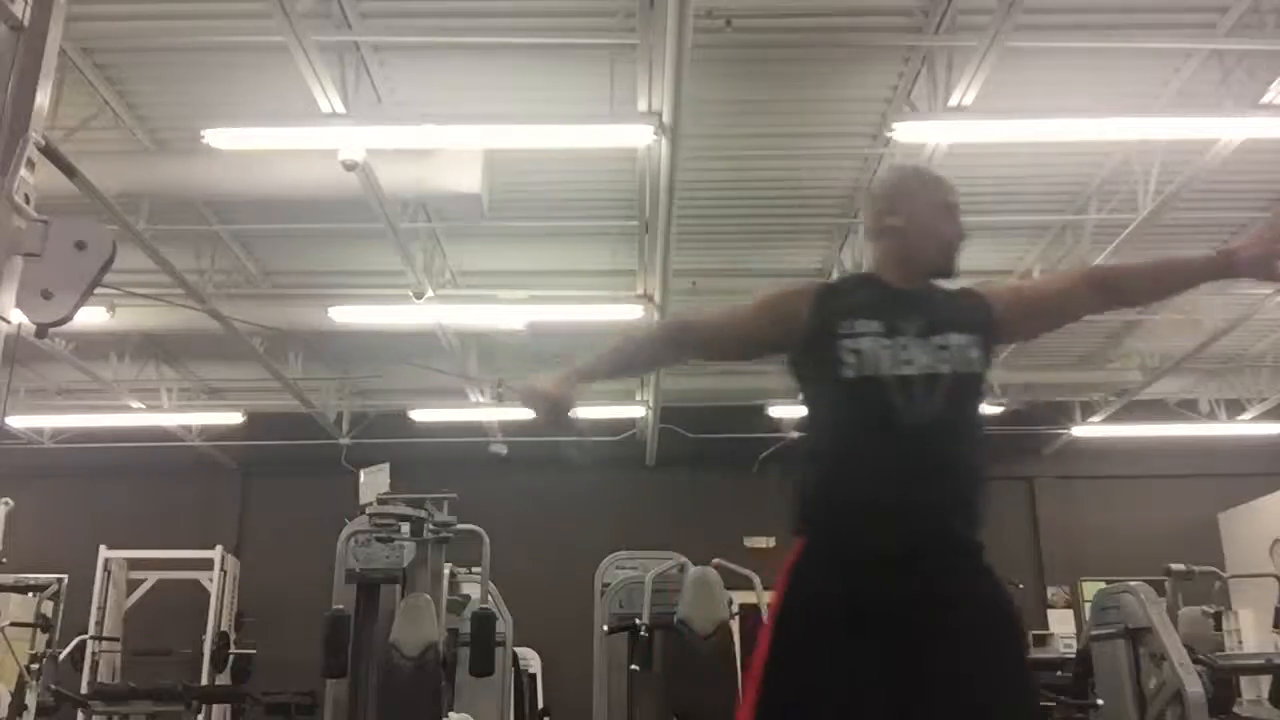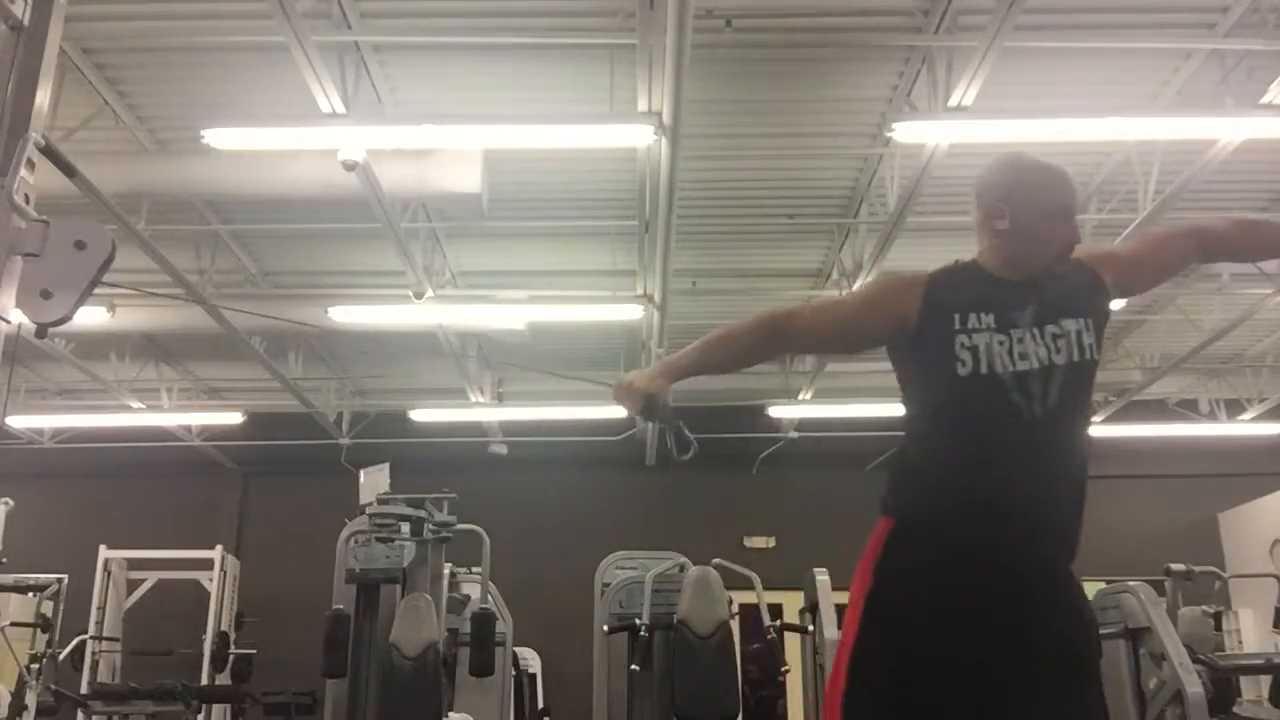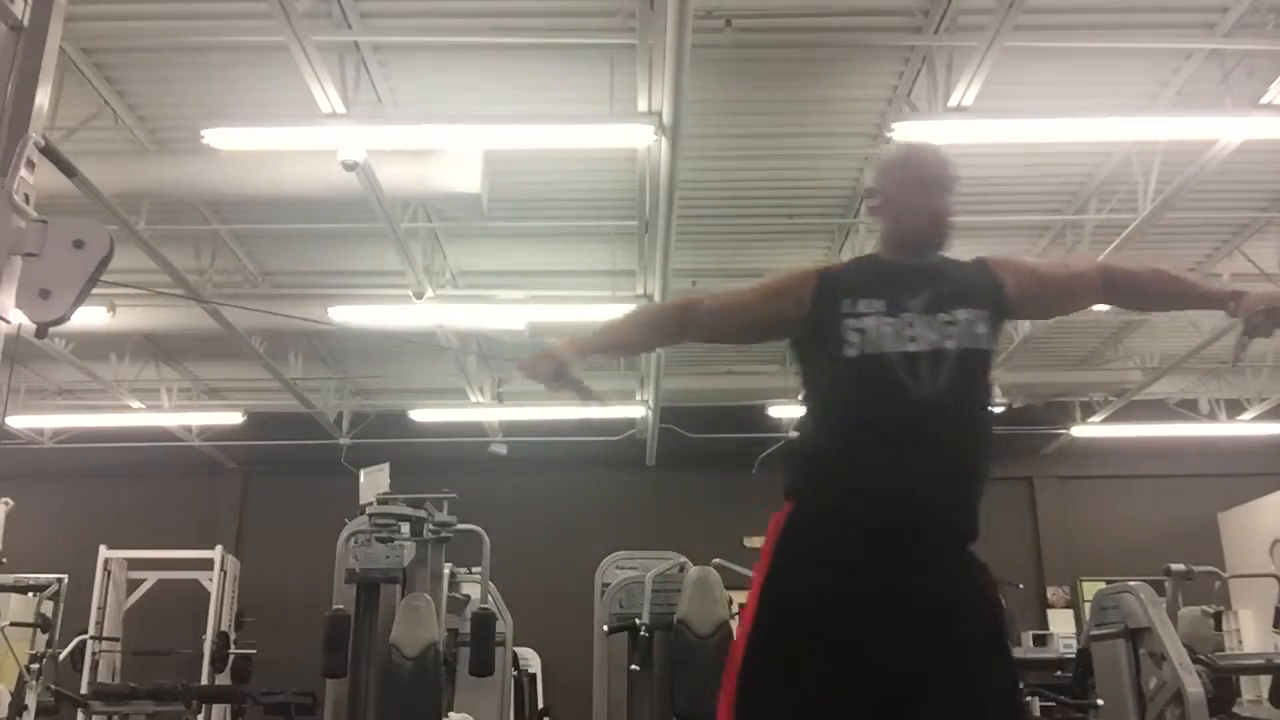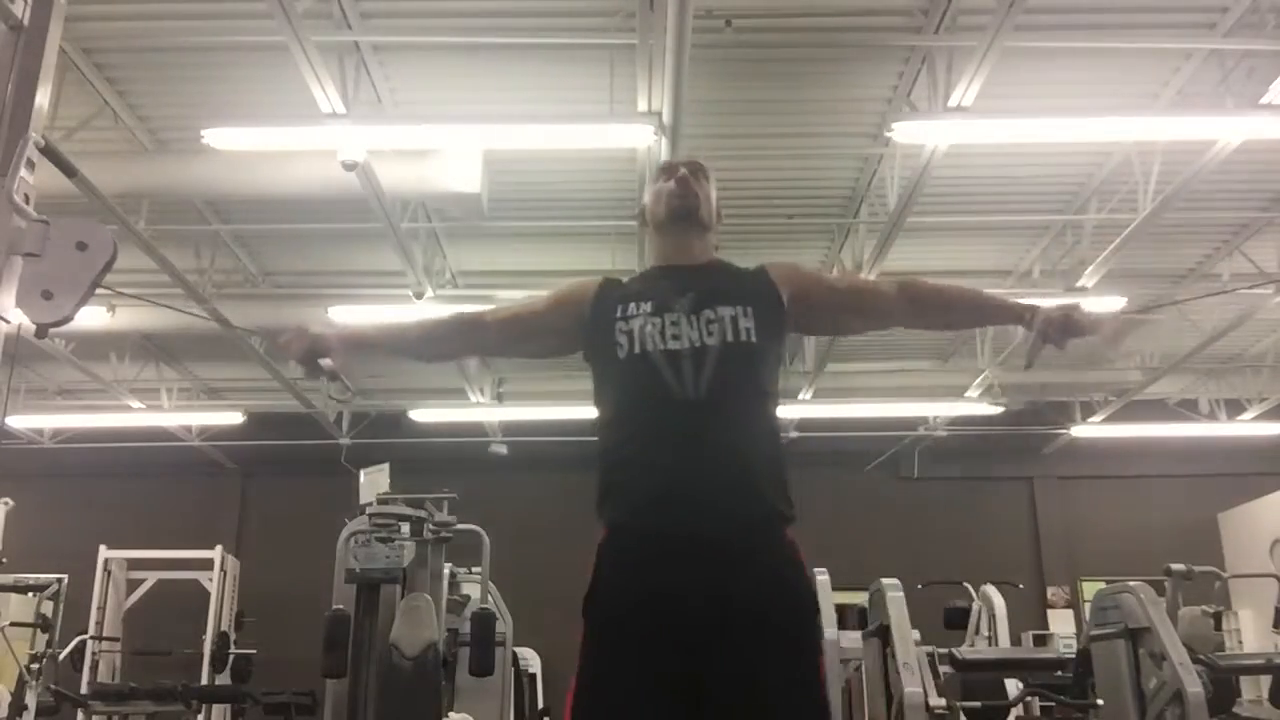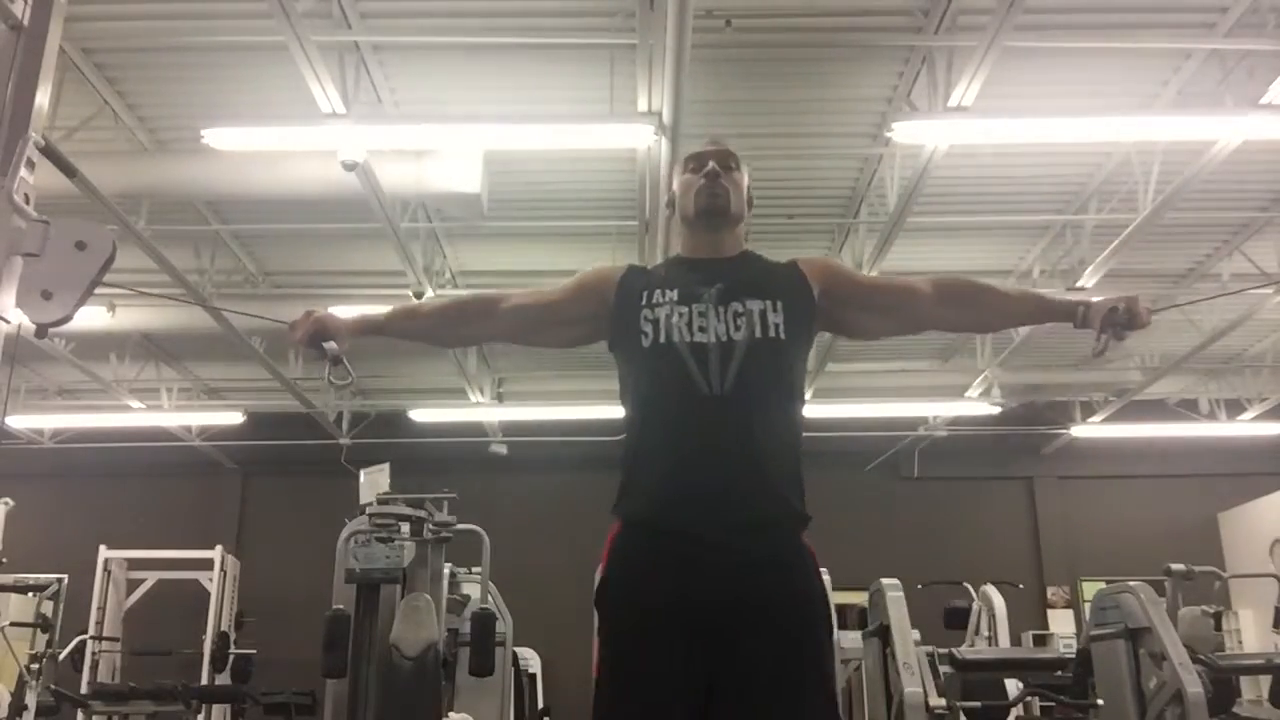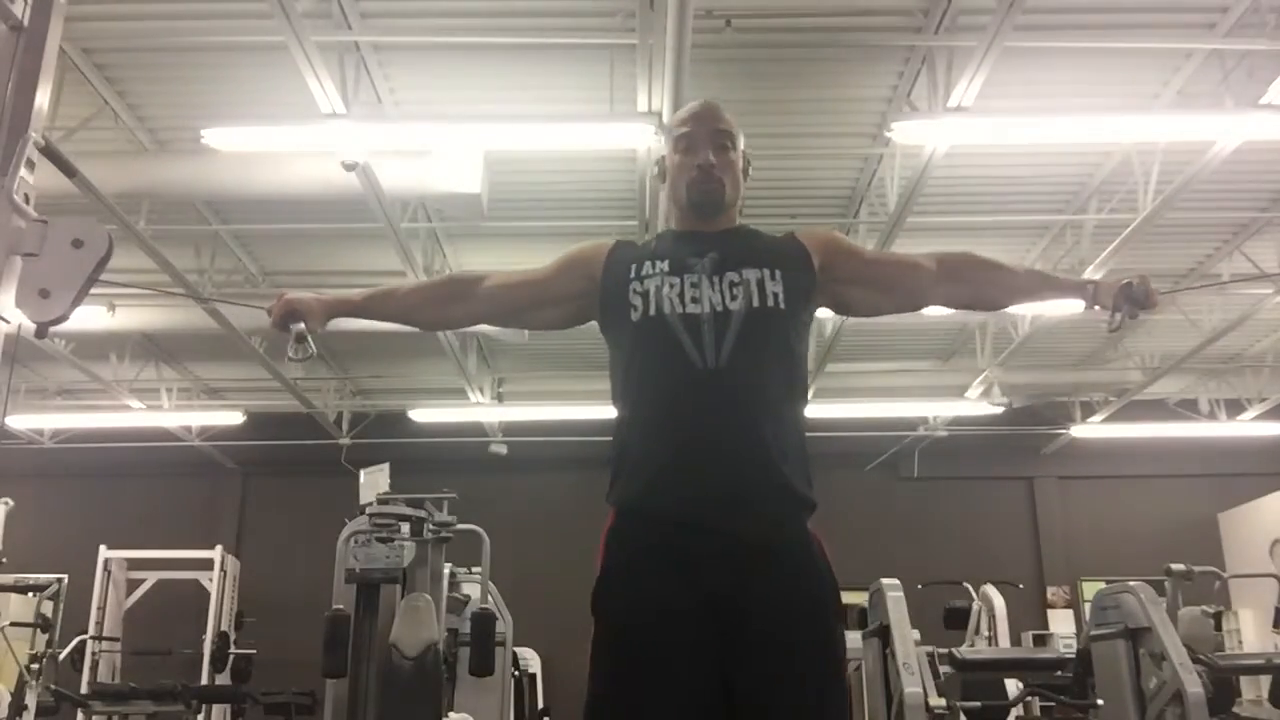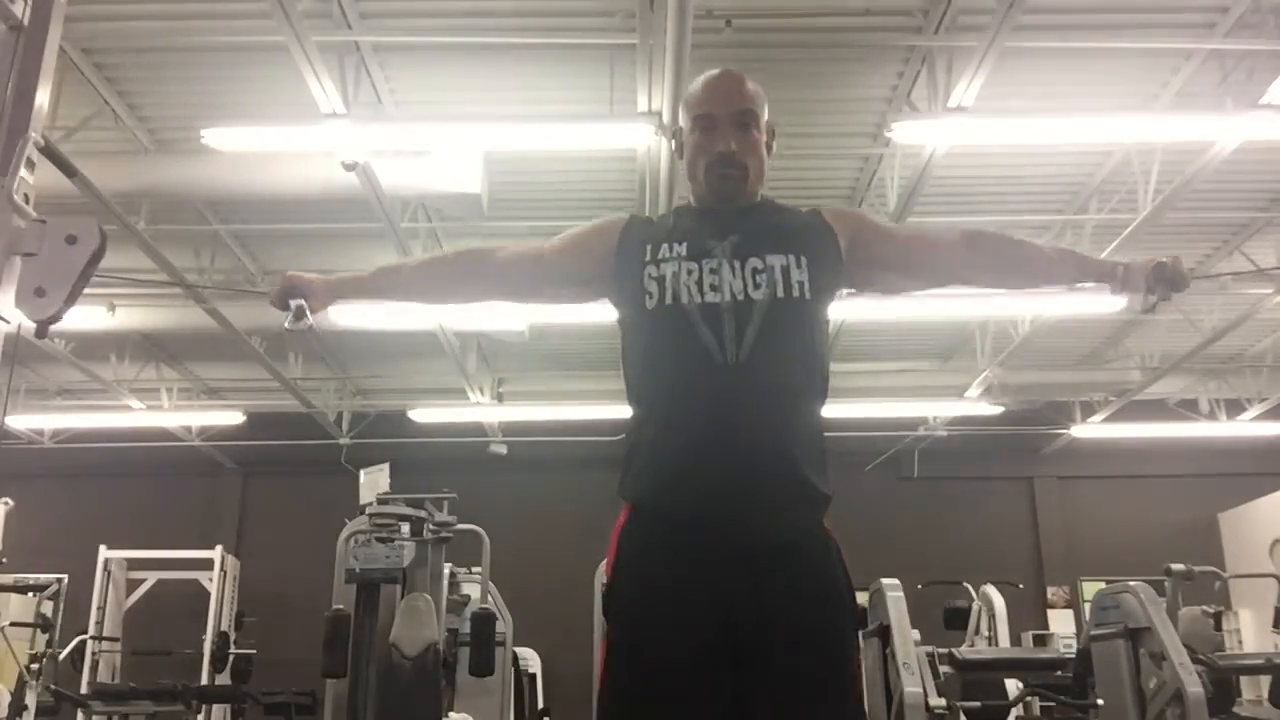
dt=0.7s
person 1, frame 1
left shoulder: (980, 313)
right shoulder: (813, 310)
left elbow: (1092, 286)
right elbow: (688, 334)
right wrist: (575, 376)
left hip: (952, 575)
right hip: (838, 573)
person 1, frame 2
left shoulder: (1090, 282)
right shoulder: (921, 300)
left elbow: (1202, 239)
right elbow: (787, 327)
right wrist: (666, 371)
left hip: (1039, 572)
right hip: (924, 564)
person 1, frame 3
left shoulder: (991, 283)
right shoulder: (819, 293)
left elbow: (1107, 280)
right elbow: (693, 314)
right wrist: (576, 347)
left hip: (939, 558)
right hip: (823, 552)
person 1, frame 4
left shoulder: (772, 290)
right shoulder: (598, 304)
left elbow: (896, 298)
right elbow: (478, 328)
left wrist: (1026, 312)
right wrist: (350, 338)
left hip: (753, 559)
right hip: (640, 561)
person 1, frame 5
left shoulder: (803, 285)
right shoulder: (620, 291)
left elbow: (933, 300)
right elbow: (494, 314)
left wrist: (1074, 307)
right wrist: (360, 323)
left hip: (770, 560)
right hip: (655, 559)
person 1, frame 6
left shoulder: (802, 259)
right shoulder: (611, 267)
left elbow: (937, 276)
right elbow: (478, 295)
left wrist: (1081, 286)
right wrist: (338, 303)
left hip: (777, 549)
right hip: (653, 549)
person 1, frame 7
left shoulder: (826, 236)
right shoulder: (624, 244)
left elbow: (965, 253)
right elbow: (486, 269)
left wrist: (1111, 270)
right wrist: (341, 286)
left hip: (791, 546)
right hip: (665, 546)
